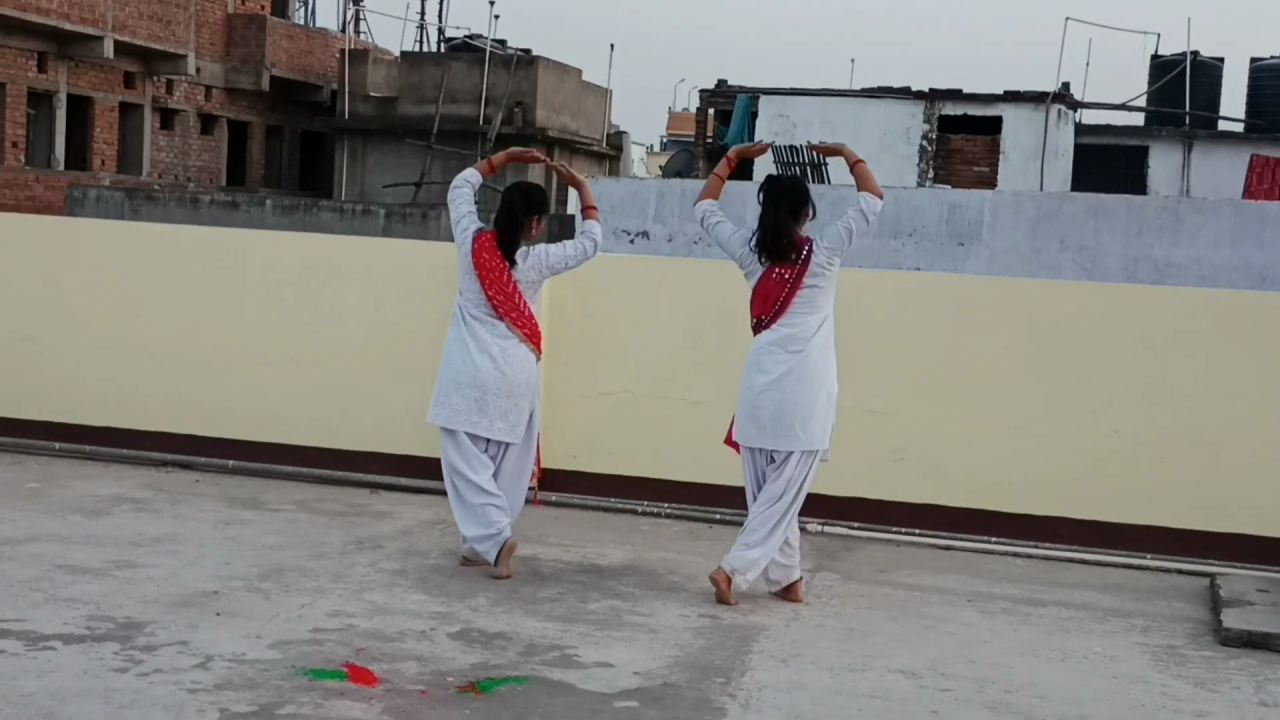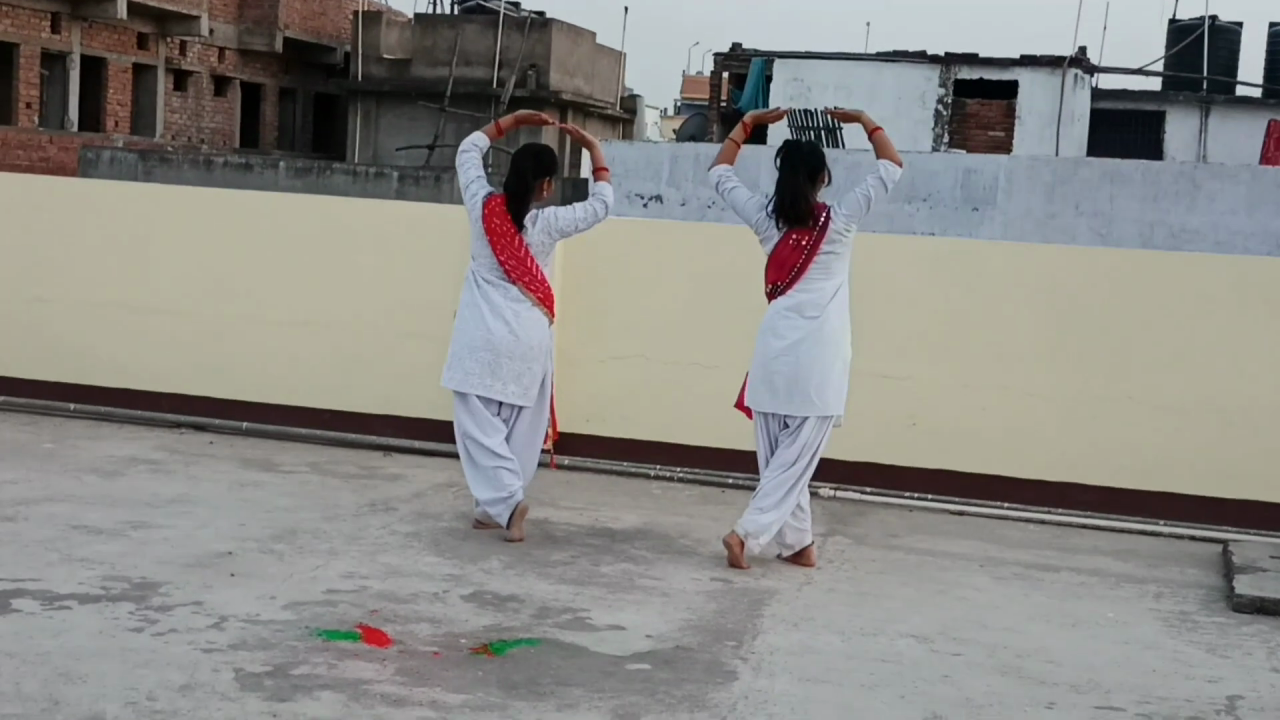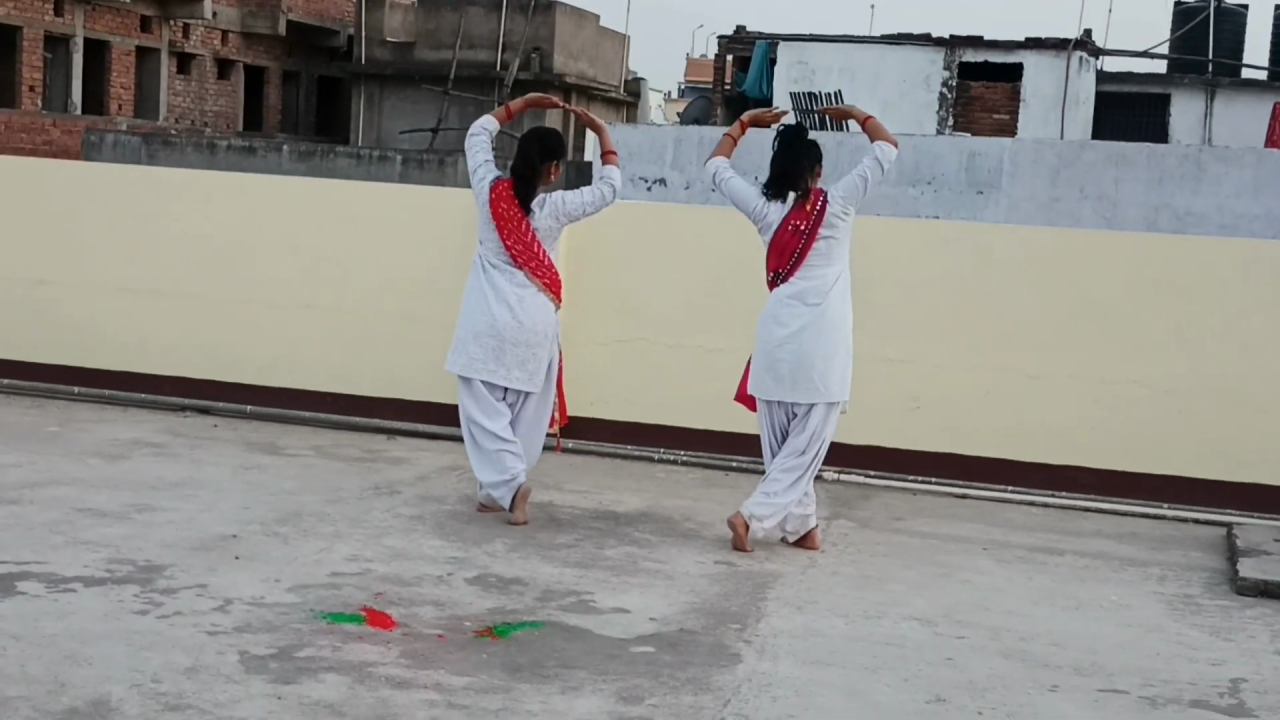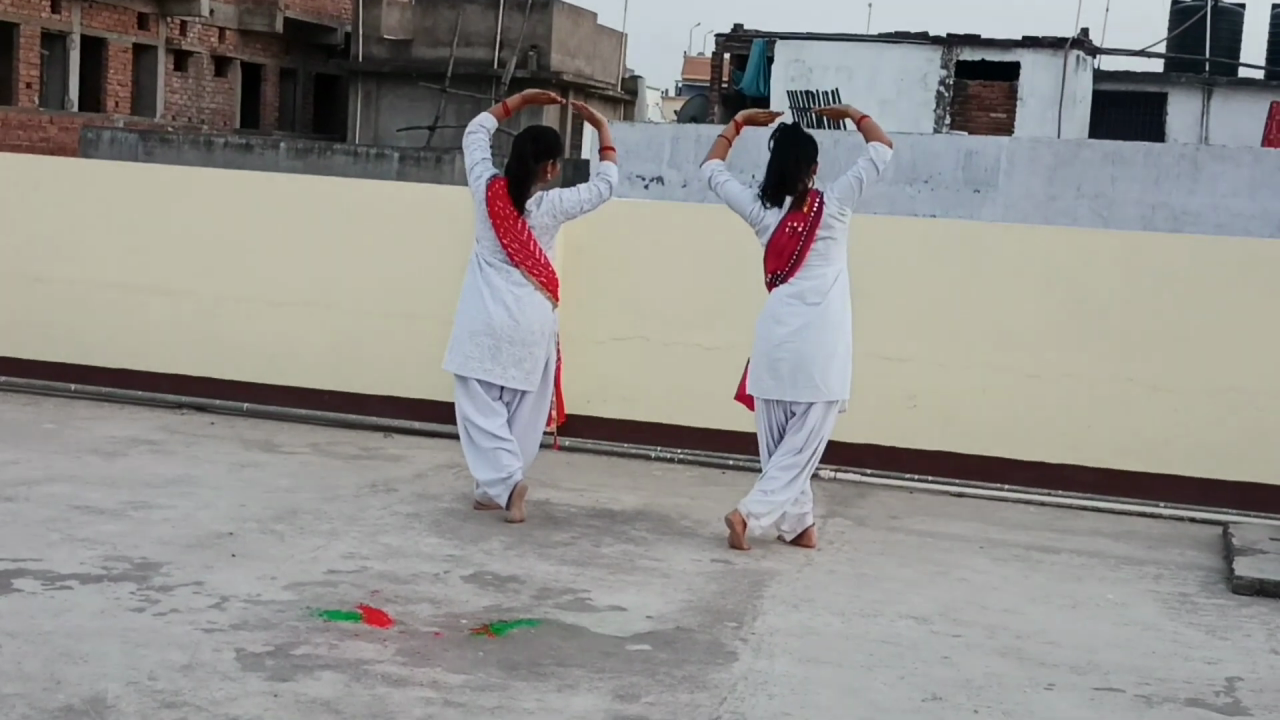
dt=1s
person 1, frame 1
left shoulder: (751, 254)
right shoulder: (824, 254)
left elbow: (705, 208)
right elbow: (872, 199)
left wrist: (732, 157)
right wrist: (847, 154)
left hip: (762, 385)
right hip: (805, 391)
left knee: (767, 490)
right knee: (785, 492)
left ankle: (786, 578)
right ankle: (735, 569)
person 1, frame 2
left shoulder: (766, 219)
right shoulder: (840, 221)
left elbow: (719, 173)
right elbow: (891, 168)
left wrist: (747, 123)
right wrist: (865, 121)
left hip: (775, 351)
right hip: (819, 357)
left knee: (778, 457)
right knee: (796, 458)
left ankle: (797, 542)
right ankle: (748, 533)
person 1, frame 3
left shoulder: (765, 208)
right shoulder: (838, 205)
left elbow: (717, 166)
right elbow: (887, 148)
left wrist: (745, 122)
right wrist: (855, 114)
left hip: (778, 338)
right hip: (823, 344)
left knee: (781, 443)
right knee: (806, 444)
left ankle: (800, 526)
right ankle: (753, 516)
person 1, frame 4
left shoulder: (761, 209)
right shoulder: (834, 205)
left elbow: (712, 168)
right elbow: (882, 148)
left wrist: (738, 122)
right wrist: (852, 113)
left hip: (777, 337)
right hip: (822, 343)
left knee: (779, 442)
right knee: (804, 443)
left ankle: (797, 523)
right ankle: (750, 513)
person 2, frame 1
left shoulder: (472, 243)
right shoulder: (537, 260)
left elbow: (461, 186)
right elbow: (589, 242)
left wrist: (505, 157)
right wrist: (582, 187)
left hip: (469, 374)
right hip: (515, 376)
left knee: (467, 460)
right knee: (506, 466)
left ankle: (492, 537)
right ankle: (481, 543)
person 2, frame 2
left shoulder: (483, 207)
right shoulder: (548, 224)
left elbow: (468, 150)
right elbow: (601, 204)
left wrist: (513, 120)
right wrist: (593, 148)
left hip: (482, 336)
right hip: (529, 339)
left knee: (479, 423)
right knee: (520, 429)
left ankle: (505, 501)
right ankle: (494, 507)
person 2, frame 3
left shoulder: (490, 191)
right shoulder: (556, 208)
left elbow: (478, 133)
right elbow: (609, 187)
left wrist: (523, 104)
right wrist: (602, 132)
left hip: (488, 321)
right hip: (534, 324)
left knee: (484, 407)
right knee: (525, 413)
left ankle: (507, 483)
right ankle: (498, 489)
person 2, frame 4
left shoulder: (487, 189)
right shoulder: (552, 206)
left elbow: (476, 131)
right elbow: (605, 184)
left wrist: (520, 100)
right wrist: (602, 128)
left hip: (484, 320)
right hip: (530, 323)
left knee: (481, 406)
right knee: (523, 412)
left ankle: (504, 481)
right ankle: (496, 486)
